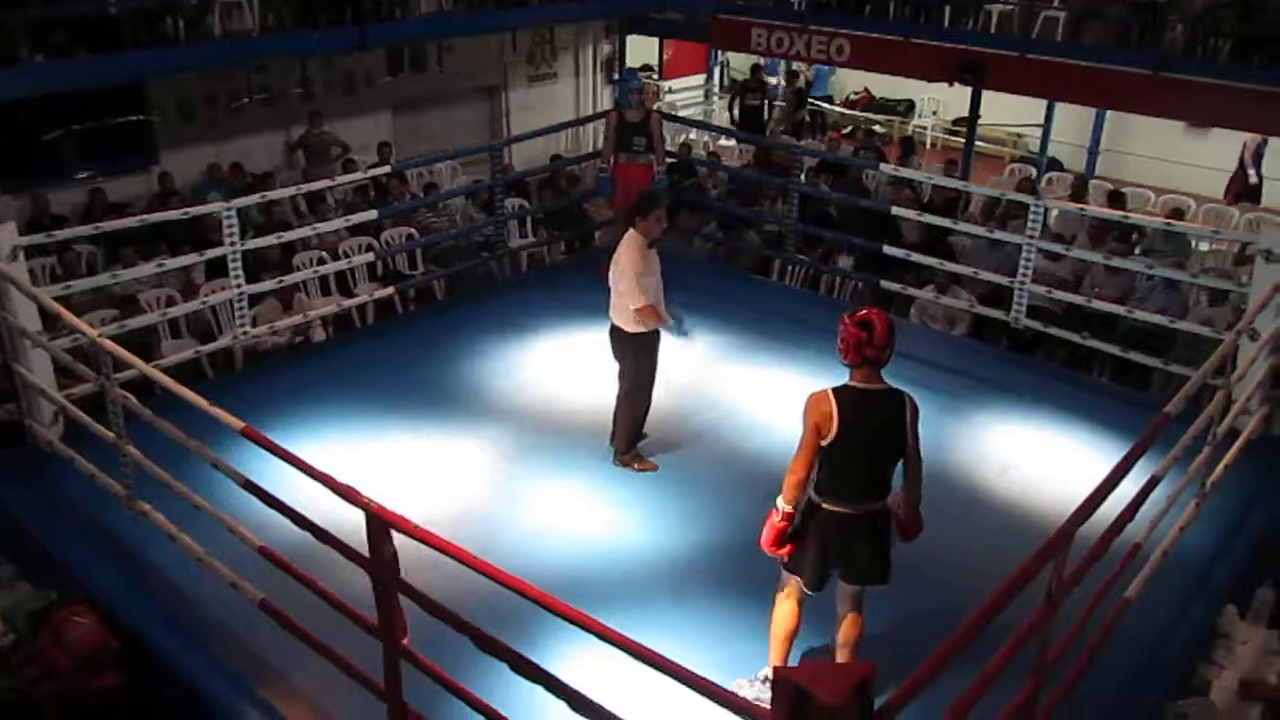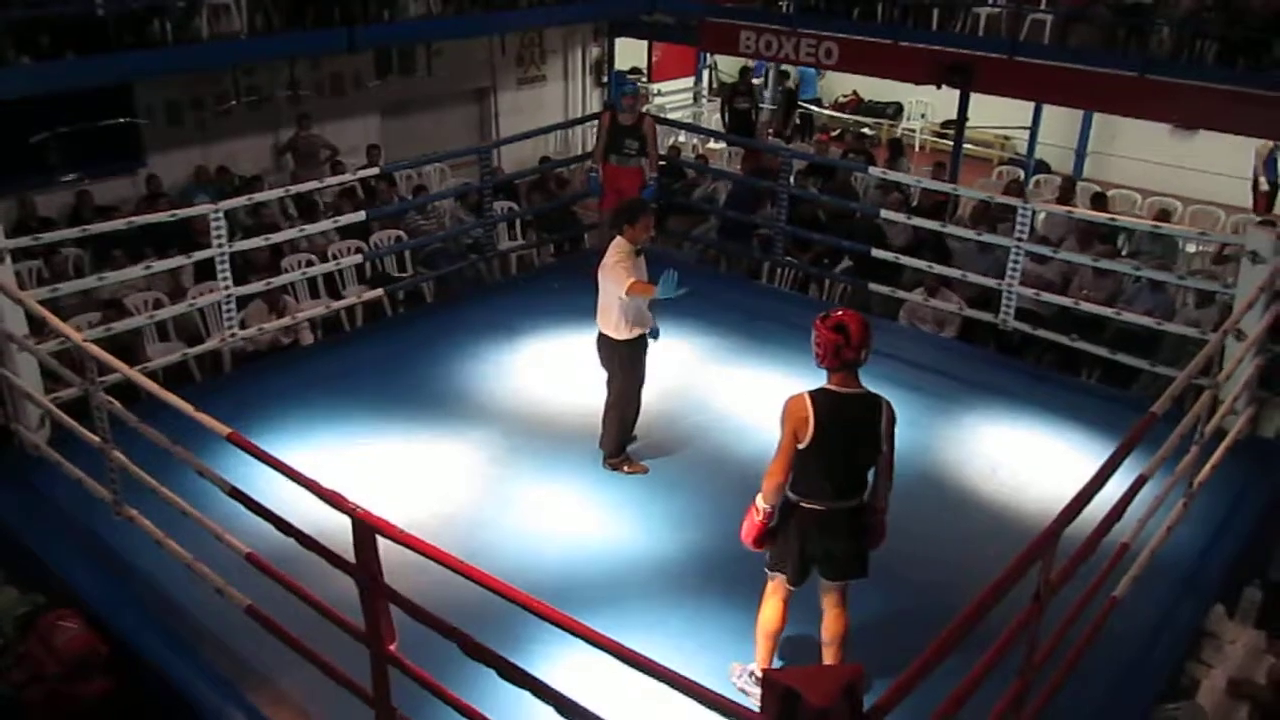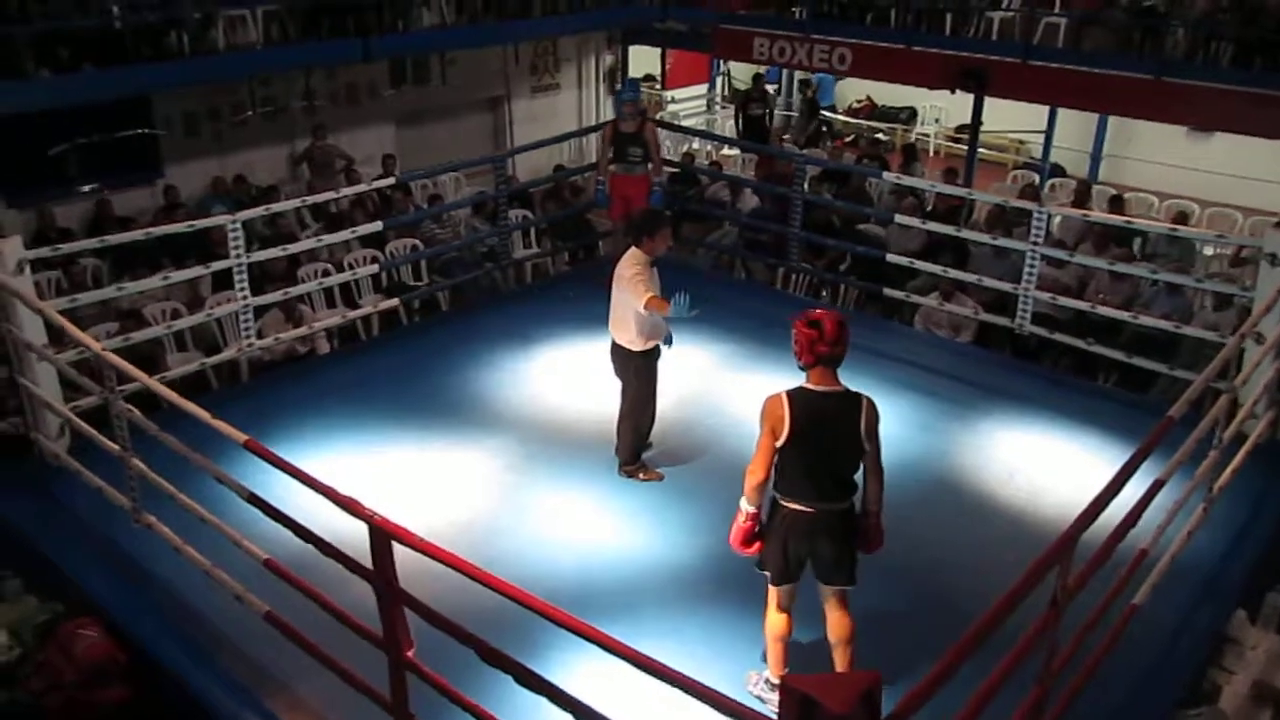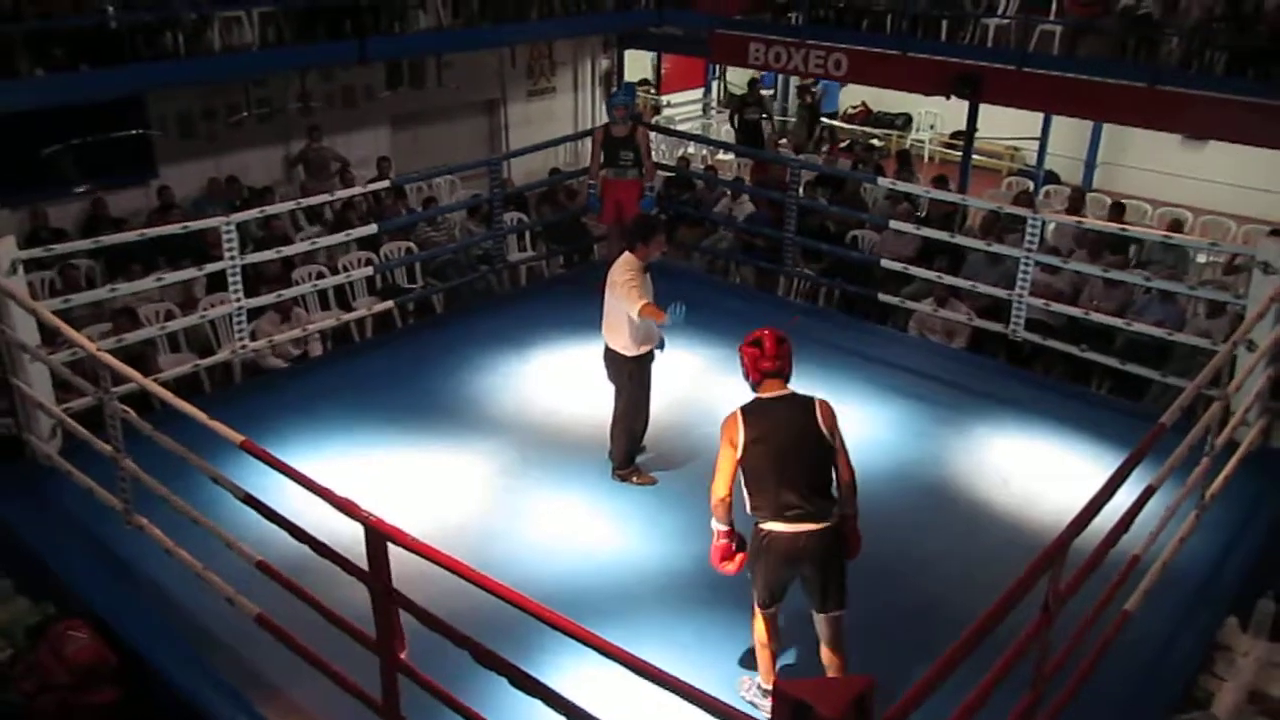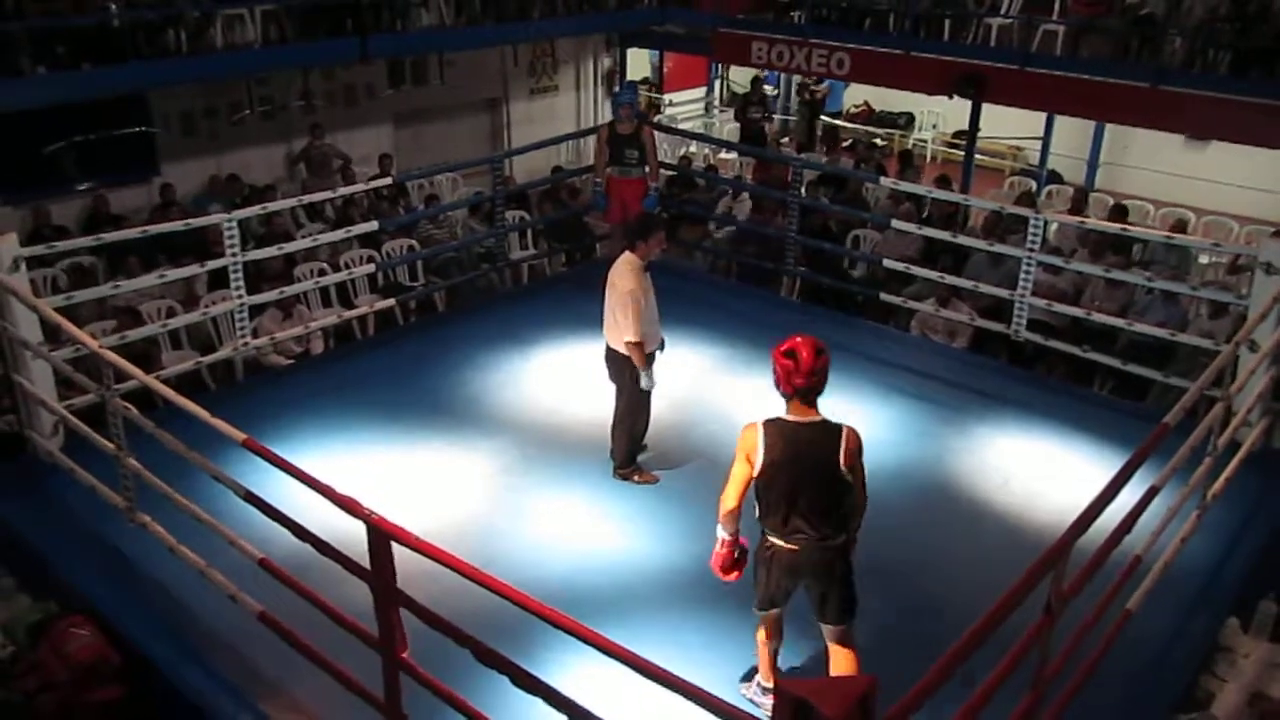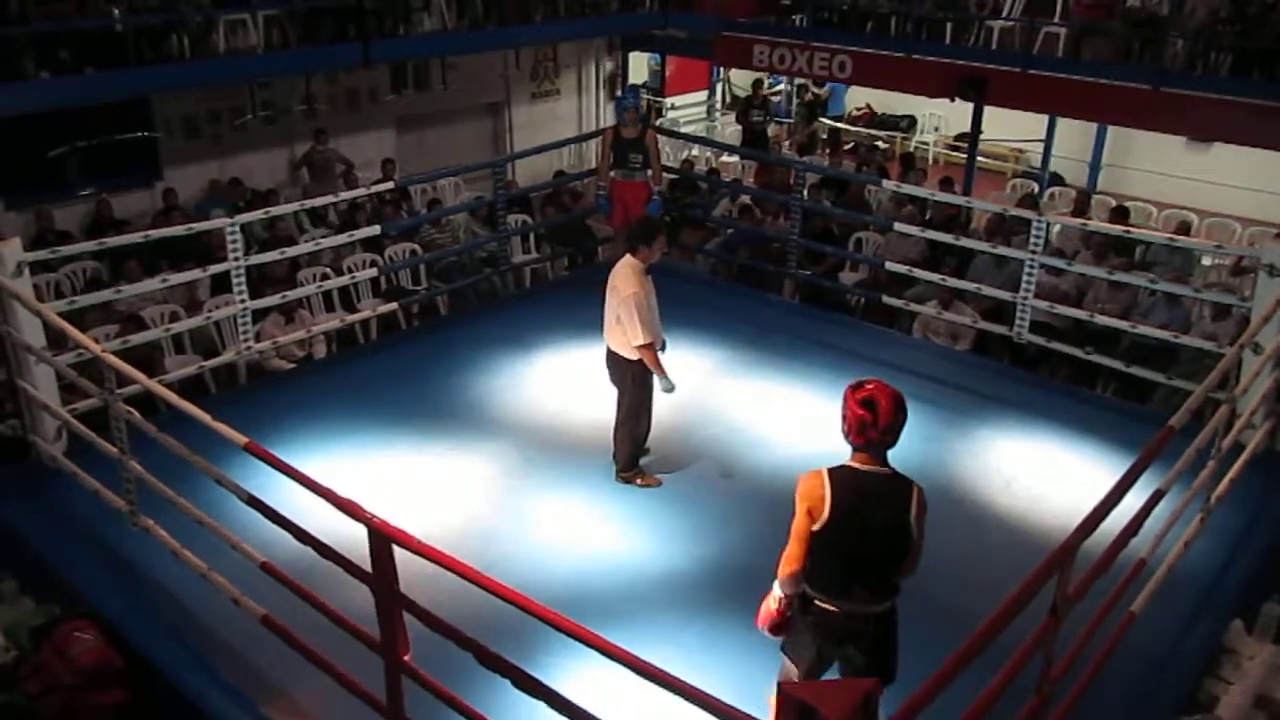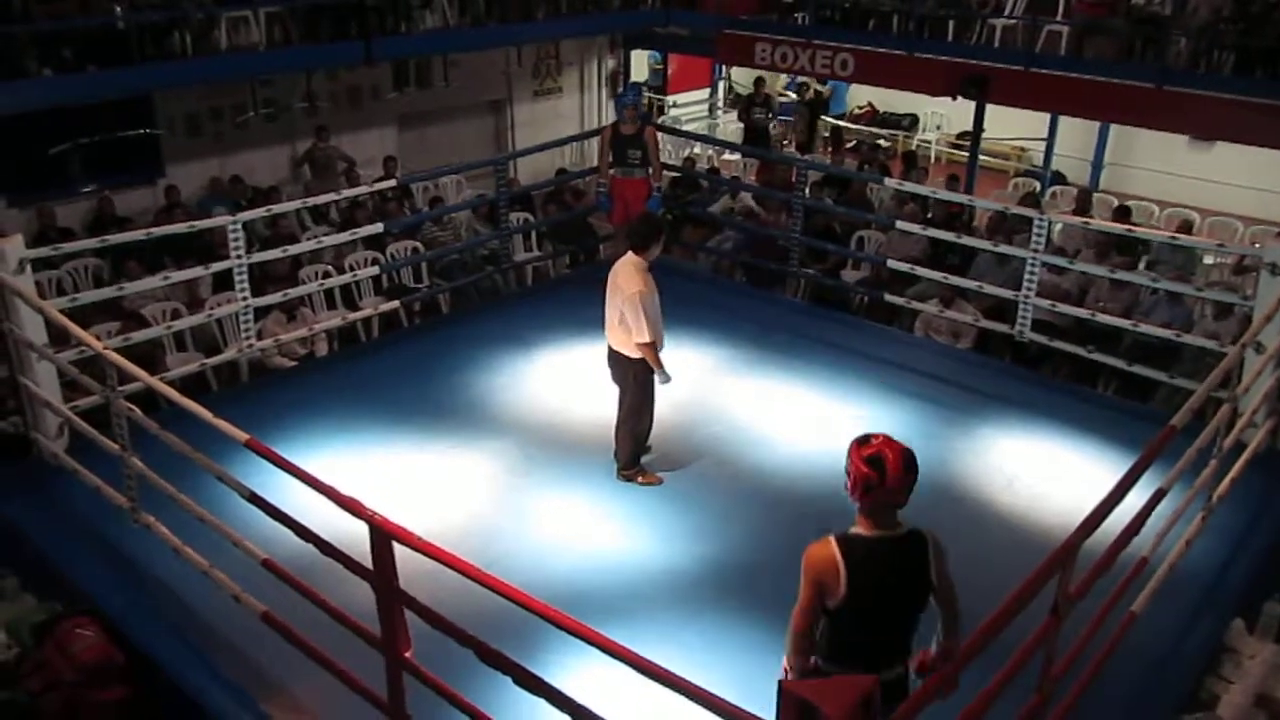
dt=0.4s
person 1, frame 1
left shoulder: (823, 403)
right shoulder: (906, 406)
left elbow: (800, 472)
right elbow: (913, 470)
left wrist: (783, 512)
right wrist: (910, 507)
left hip: (824, 519)
right hip: (871, 521)
left knee: (789, 594)
right knee: (851, 604)
left ankle: (771, 681)
person 1, frame 2
left shoulder: (800, 407)
right shoulder: (882, 411)
left elbow: (778, 475)
right elbow: (884, 475)
left wrist: (763, 509)
right wrist: (876, 513)
left hip: (801, 516)
right hip: (848, 518)
left knee: (777, 594)
right knee: (834, 601)
left ankle: (759, 676)
person 1, frame 3
left shoulder: (779, 406)
right shoulder: (864, 408)
left elbow: (758, 474)
right elbow: (873, 474)
left wrist: (748, 512)
right wrist: (872, 515)
left hip: (789, 517)
right hip: (838, 519)
left knee: (779, 602)
right knee: (837, 604)
left ankle: (774, 683)
person 1, frame 4
left shoulder: (736, 423)
right shoulder: (820, 409)
left elbow: (721, 495)
right elbow: (846, 479)
left wrist: (723, 532)
right wrist: (849, 522)
left hip: (773, 538)
right hip: (823, 537)
left knee: (764, 611)
right knee: (829, 629)
left ankle: (767, 689)
person 1, frame 5
left shoulder: (756, 436)
right shoulder: (847, 440)
left elbow: (729, 505)
right elbow: (858, 505)
left wrist: (727, 538)
right wrist: (847, 536)
left hip: (778, 550)
right hip: (830, 554)
left knee: (769, 616)
right knee: (840, 641)
left ankle: (766, 687)
person 1, frame 6
left shoulder: (816, 486)
right shoulder: (913, 496)
left elbow: (794, 564)
right elbow: (907, 568)
left wrist: (779, 598)
left hip: (821, 615)
right hip: (877, 620)
left knee: (791, 681)
person 1, frame 7
left shoulder: (824, 558)
right shoulder: (927, 549)
left elbow: (801, 634)
right elbow: (951, 613)
left wrist: (794, 671)
right wrist: (944, 655)
right hip: (891, 689)
person 2, frame 1
left shoulder: (644, 244)
right shoulder: (631, 255)
right elbow: (640, 303)
left wrist: (668, 316)
right wrist: (668, 325)
left hip: (643, 331)
right hip: (633, 336)
left knee: (639, 388)
right knee: (635, 391)
left ankle: (623, 434)
right ankle: (625, 452)
person 2, frame 2
left shoulder: (634, 251)
right shoulder: (617, 260)
right elbow: (631, 288)
left wrist: (649, 320)
right wrist: (659, 292)
left hip: (632, 335)
right hip: (620, 342)
left knee: (628, 392)
right knee: (624, 397)
left ankle: (613, 437)
right ankle: (614, 455)
person 2, frame 3
left shoulder: (640, 259)
right shoulder: (633, 271)
right elbow: (647, 302)
left wrist: (662, 327)
right wrist: (673, 310)
left hip: (639, 345)
right hip: (635, 351)
left knee: (636, 402)
right knee: (639, 405)
left ankle: (629, 443)
right ankle: (630, 463)
person 2, frame 4
left shoulder: (633, 264)
right shoulder: (626, 276)
right elbow: (641, 309)
left wrist: (656, 332)
right wrist: (668, 318)
left hip: (631, 350)
right hip: (628, 356)
left knee: (628, 406)
right knee: (632, 410)
left ankle: (623, 447)
right ankle: (623, 466)
person 2, frame 5
left shoulder: (630, 263)
right shoulder: (629, 282)
right elbow: (632, 338)
left wrist: (655, 335)
right wrist: (645, 372)
left hip: (625, 352)
right hip: (628, 357)
left knee: (629, 407)
right knee: (633, 410)
left ankle: (624, 446)
right ankle: (625, 466)
person 2, frame 6
left shoulder: (627, 265)
right shoulder: (632, 287)
right elbow: (641, 341)
left wrist: (657, 336)
right wrist: (662, 375)
left hip: (621, 353)
right hip: (630, 360)
left knee: (630, 409)
right knee: (635, 413)
left ankle: (626, 449)
right ankle: (627, 469)
person 2, frame 7
left shoulder: (624, 264)
right shoulder: (637, 286)
right elbow: (644, 339)
left wrist: (657, 336)
right wrist: (660, 369)
left hip: (620, 349)
right hip: (633, 358)
left knee: (632, 407)
right knee: (637, 411)
left ankle: (628, 447)
right ankle: (629, 467)
person 3, frame 1
left shoulder: (653, 118)
right shoulder: (614, 117)
left elbow: (659, 147)
right elbow: (608, 146)
left wrist: (661, 175)
right wrist: (603, 174)
left hip: (643, 170)
right hip: (621, 169)
right knee: (619, 212)
person 3, frame 2
left shoulder: (646, 122)
right shoulder: (607, 118)
left elbow: (652, 153)
right elbow: (599, 146)
left hip: (634, 174)
right hip: (612, 172)
right knee: (606, 216)
person 3, frame 3
left shoulder: (647, 128)
right shoulder: (610, 129)
left elbow: (656, 158)
right elbow: (604, 158)
left wrist: (657, 187)
right wrist: (600, 186)
left hip: (640, 181)
right hip: (618, 181)
right knee: (618, 226)
person 3, frame 4
left shoulder: (639, 132)
right shoulder: (601, 133)
left elbow: (648, 164)
right elbow: (595, 163)
left wrist: (649, 192)
right wrist: (592, 191)
left hip: (632, 186)
right hip: (609, 186)
right knee: (612, 230)
person 3, frame 5
left shoulder: (644, 130)
right shoulder: (606, 130)
left elbow: (652, 162)
right elbow: (600, 161)
left wrist: (653, 191)
right wrist: (598, 189)
left hip: (636, 184)
right hip: (614, 183)
right knee: (615, 227)
person 3, frame 6
left shoulder: (648, 134)
right shoulder: (610, 134)
left elbow: (656, 167)
right elbow: (604, 164)
left wrist: (656, 196)
right wrist: (601, 192)
left hip: (640, 187)
right hip: (617, 186)
right knee: (617, 229)
person 3, frame 7
left shoulder: (647, 131)
right shoulder: (609, 131)
left elbow: (655, 163)
right elbow: (604, 162)
left wrist: (656, 192)
right wrist: (601, 190)
left hip: (640, 184)
right hip: (617, 184)
right knee: (618, 227)
